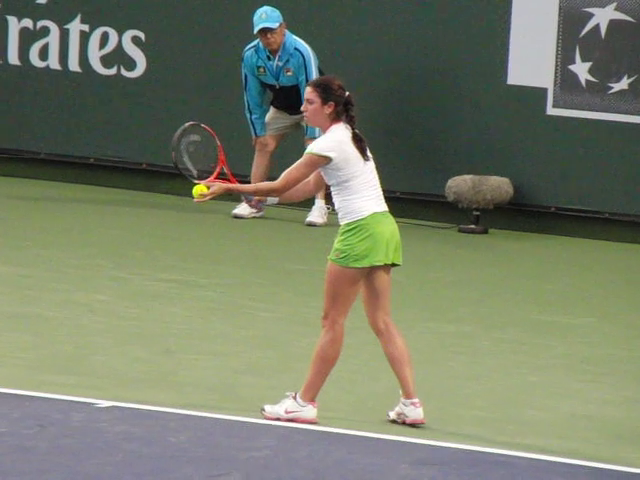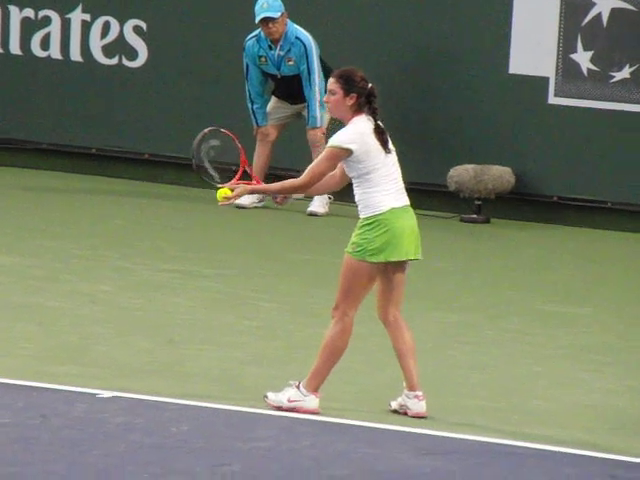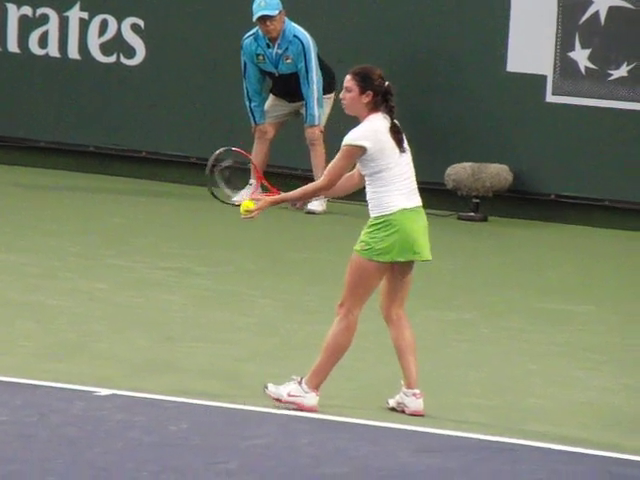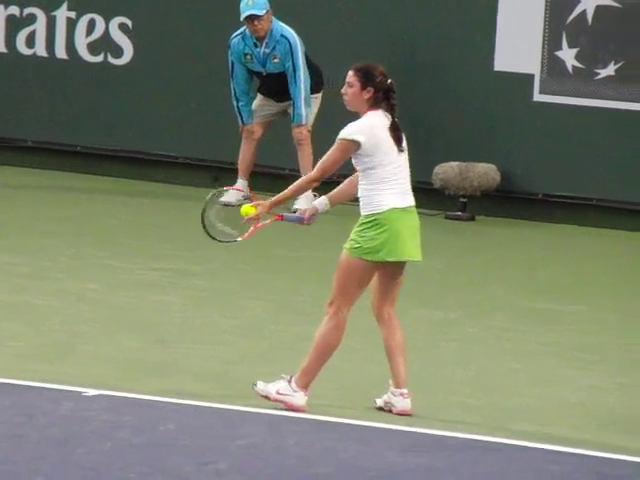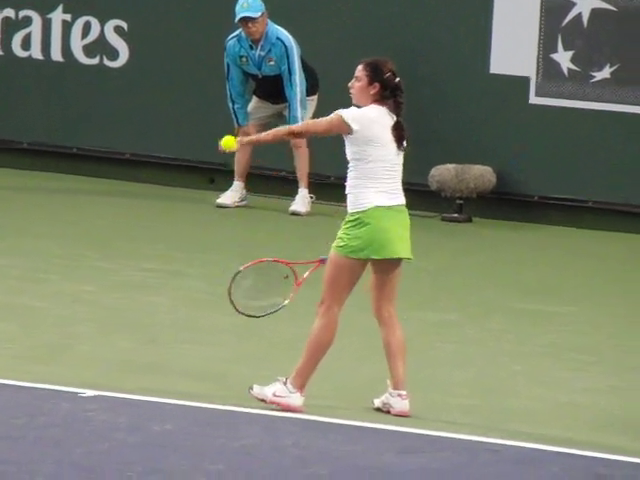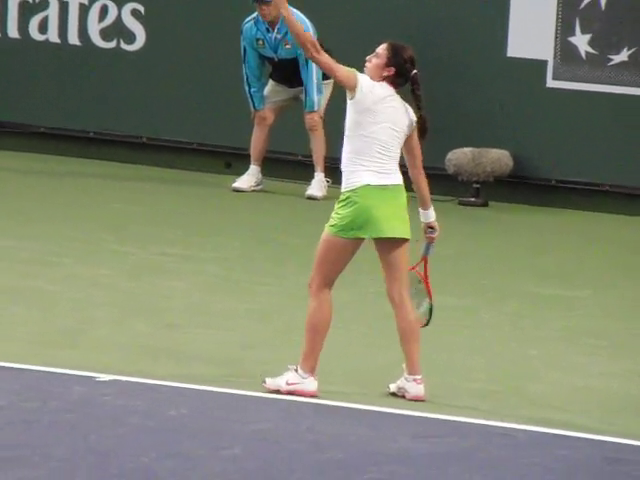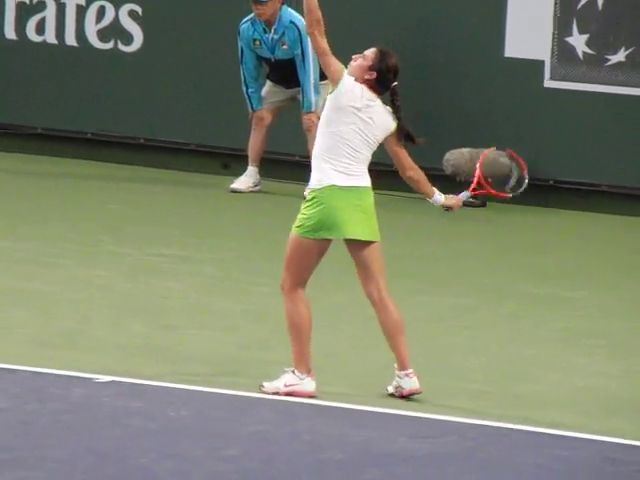
dt=0.7s
person 1, frame 1
left shoulder: (328, 143)
right shoulder: (348, 135)
left elbow: (280, 186)
right elbow: (311, 186)
left wrist: (227, 187)
right wrist: (268, 197)
left hip: (360, 231)
right hip: (383, 228)
left knee: (332, 320)
right knee: (381, 321)
left ankle: (304, 403)
right ankle: (410, 404)
person 1, frame 2
left shoulder: (349, 136)
right shoulder: (372, 127)
left elbow: (304, 181)
right elbow: (337, 179)
left wrist: (252, 189)
right wrist: (290, 190)
left hip: (378, 226)
right hip: (402, 221)
left knee: (342, 313)
right knee: (390, 313)
left ankle: (307, 392)
right ankle: (414, 396)
person 1, frame 3
left shoulder: (362, 134)
right shoulder: (388, 126)
left elbow: (324, 183)
right elbow: (356, 178)
left wrist: (274, 200)
right wrist: (308, 196)
left hip: (389, 225)
right hip: (412, 222)
left knee: (347, 310)
right knee: (394, 311)
left ankle: (308, 389)
right ankle: (412, 393)
person 1, frame 4
left shoulder: (359, 129)
right shoulder: (388, 125)
left elbow: (315, 176)
left wrist: (271, 203)
right wrist: (320, 205)
left hip: (379, 224)
right hip: (404, 221)
left knee: (337, 309)
right knee: (384, 310)
left ankle: (297, 388)
right ankle: (400, 393)
person 1, frame 5
left shoulder: (357, 117)
right shoulder: (393, 123)
left elbow: (297, 131)
left wrist: (249, 140)
left hip: (368, 220)
right hip: (396, 219)
left knee: (328, 307)
right knee: (385, 311)
left ankle: (293, 389)
right ankle: (398, 395)
person 1, frame 6
left shoulder: (364, 89)
right shoulder: (408, 113)
left elbow: (315, 52)
right elbow: (417, 170)
right wrist: (428, 214)
left hip: (361, 198)
right hip: (393, 198)
left knee: (319, 286)
right knee: (399, 294)
left ankle: (305, 375)
right ankle: (414, 379)
person 1, frame 7
left shoulder: (345, 88)
right shoulder: (386, 118)
right elbow: (408, 169)
right wrist: (440, 198)
left hip: (326, 198)
right hip: (360, 200)
left knee: (292, 286)
right knee: (378, 292)
left ankle: (301, 376)
right ankle: (406, 375)
person 2, frame 1
left shoulder: (301, 52)
right shoulder: (250, 55)
right elbow: (252, 96)
left wrist: (313, 133)
right wrist: (258, 131)
right hip: (281, 107)
right knee: (263, 146)
left ankle: (320, 206)
right ankle: (254, 202)
person 2, frame 2
left shoulder: (302, 42)
right shoulder: (252, 45)
left elbow: (314, 84)
right elbow: (254, 85)
left wrist: (315, 123)
right wrist: (260, 120)
left hip: (316, 94)
right hip: (283, 96)
left knee: (315, 138)
right knee: (263, 135)
left ankle: (321, 197)
right ankle: (256, 191)
person 2, frame 3
left shoulder: (300, 40)
right shoulder: (250, 43)
left elbow: (312, 82)
right elbow: (252, 84)
left wrist: (313, 121)
right wrist: (257, 118)
left hip: (316, 91)
right hip: (281, 93)
left knee: (313, 137)
right knee: (262, 133)
left ankle: (319, 194)
right ankle: (253, 188)
person 2, frame 4
left shoulder: (288, 39)
right shoulder: (238, 42)
left elbow: (299, 81)
right elbow: (240, 83)
left wrist: (300, 121)
right wrist: (246, 118)
left hip: (304, 90)
right hip: (269, 92)
left knee: (301, 136)
right knee: (249, 133)
left ankle: (307, 194)
right ankle: (241, 188)
person 2, frame 5
left shoulder: (283, 42)
right shoulder: (233, 45)
left elbow: (295, 84)
right elbow: (235, 85)
left wrist: (297, 123)
right wrist: (240, 120)
left hip: (300, 91)
right hip: (264, 95)
left knee: (297, 138)
right knee: (245, 133)
left ankle: (303, 194)
right ankle: (238, 189)
person 2, frame 6
left shoulder: (300, 25)
right shoulder: (250, 28)
left elbow: (311, 67)
right elbow: (252, 69)
left wrist: (312, 108)
right wrist: (257, 105)
left hip: (315, 76)
right hip: (281, 79)
left knee: (313, 122)
right knee: (262, 118)
left ankle: (319, 179)
right ankle: (254, 174)
person 2, frame 7
left shoulder: (296, 26)
right shoulder: (247, 28)
left elbow: (308, 68)
right elbow: (249, 69)
left wrist: (310, 108)
right wrist: (255, 105)
left hip: (312, 78)
right hip: (277, 80)
left knee: (310, 122)
right knee: (259, 119)
right ankle: (252, 174)
